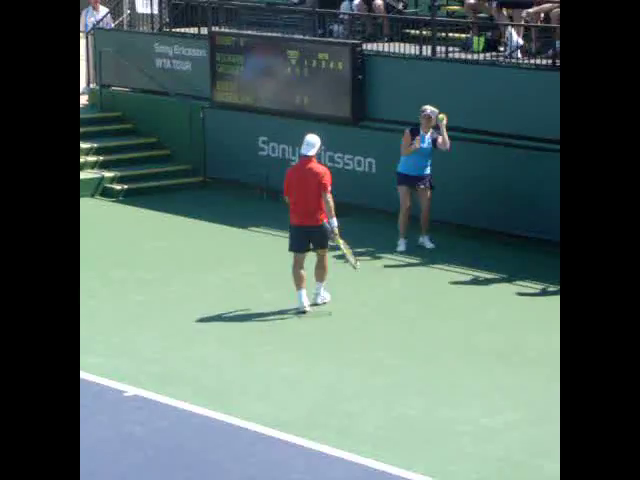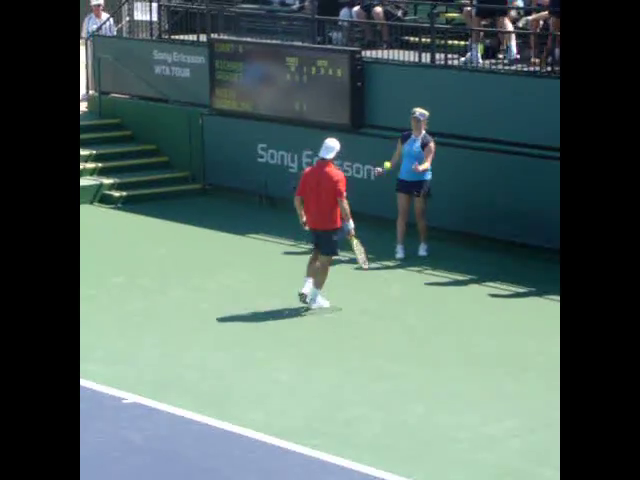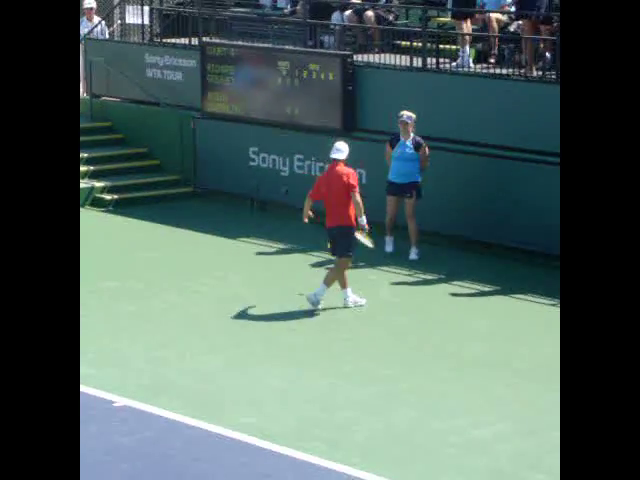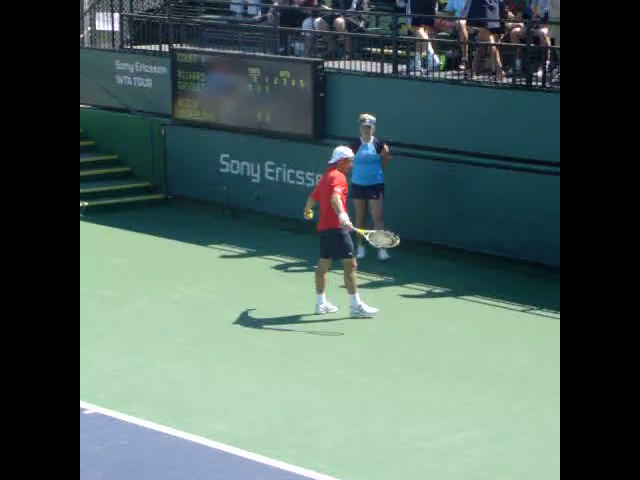
dt=0.4s
person 1, frame 1
left shoulder: (291, 171)
right shoulder: (322, 171)
left elbow: (287, 198)
right elbow: (327, 198)
right wrist: (333, 222)
left hip: (297, 223)
right hip: (318, 222)
left knee: (298, 262)
right knee: (322, 256)
left ankle: (303, 301)
right ankle: (320, 294)
person 1, frame 2
left shoulder: (307, 173)
right shoulder: (337, 176)
left elbow: (298, 198)
right elbow: (342, 203)
left wrist: (302, 217)
right wrist: (350, 224)
left hip: (313, 224)
right hip: (330, 225)
left knee: (316, 255)
right knee: (324, 262)
left ankle: (306, 289)
right ankle: (315, 298)
person 1, frame 3
left shoulder: (323, 176)
right shoulder: (348, 173)
left elbow: (310, 197)
right elbow: (356, 198)
left wrist: (306, 211)
right wrist: (363, 220)
left hip: (331, 224)
right hip: (345, 224)
left knee: (340, 261)
right knee: (344, 263)
left ankle: (348, 297)
right ankle: (318, 294)
person 1, frame 4
left shoulder: (325, 178)
right shoulder: (338, 177)
left elbow: (312, 198)
right elbow: (335, 198)
left wrist: (307, 210)
right wrist: (344, 217)
left hip: (324, 227)
right hip: (336, 229)
left knee: (323, 265)
right knee: (350, 265)
left ankle: (321, 303)
right ankle: (356, 306)
person 2, frame 1
left shoulder: (436, 137)
right shoulder: (411, 132)
left elbow: (445, 147)
right elbow: (404, 152)
left wrist: (443, 128)
right wrist: (413, 147)
left hip: (423, 175)
right hip: (405, 174)
left knee: (426, 208)
right knee: (405, 208)
left ankle: (424, 237)
right ankle: (402, 240)
person 2, frame 2
left shoulder: (428, 142)
right shoulder: (403, 138)
left elbow: (427, 164)
right elbow: (396, 158)
left wrist: (420, 168)
right wrist: (384, 169)
left hip: (420, 181)
right hip: (403, 180)
left knee: (419, 215)
right knee: (402, 214)
left ankle: (423, 245)
right ankle: (400, 247)
person 2, frame 3
left shoulder: (419, 144)
right shoulder: (392, 142)
left elbow: (424, 164)
left wrist: (414, 173)
left hip: (411, 183)
right hip: (393, 182)
left knee: (410, 215)
right knee: (390, 214)
left ankle: (414, 248)
right ankle: (389, 237)
person 2, frame 4
left shoulder: (381, 146)
right shoulder: (353, 146)
left elbow: (385, 164)
right elbow: (351, 164)
left wrist: (376, 174)
right wrist: (360, 174)
left hip: (376, 185)
right hip: (358, 185)
left knee: (377, 217)
right knee: (360, 217)
left ankle: (382, 248)
right ankle: (361, 246)
